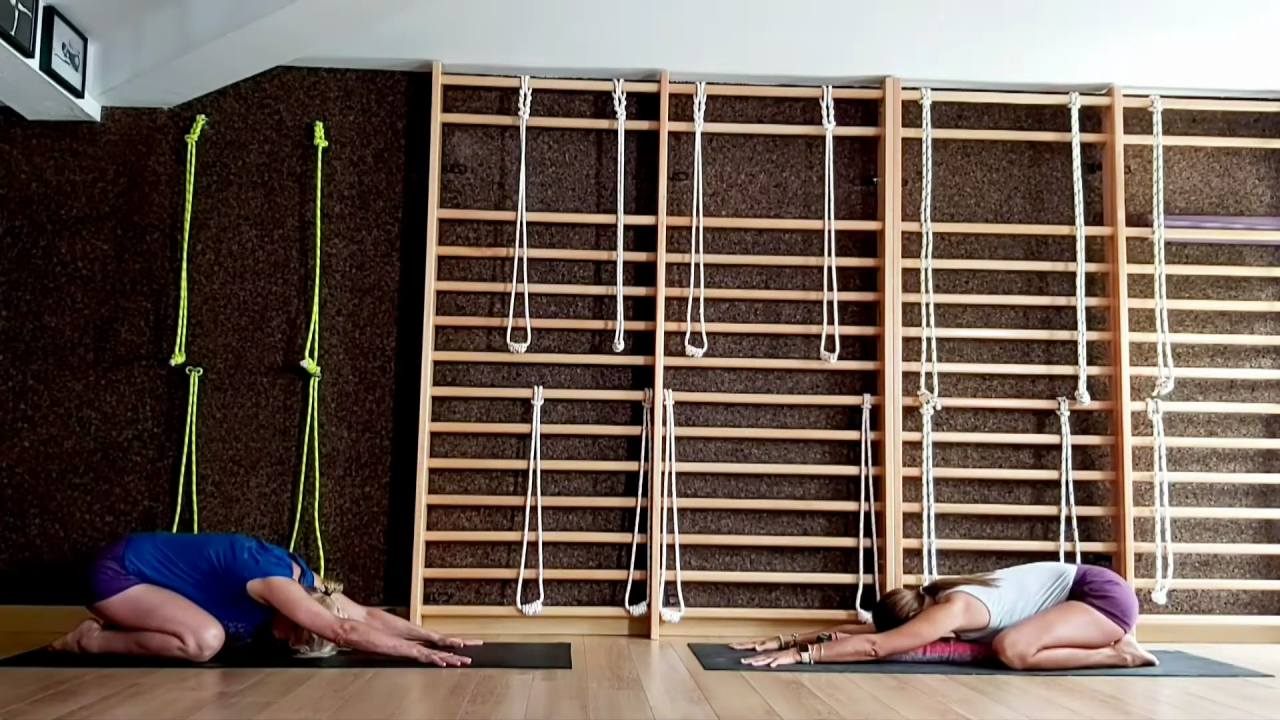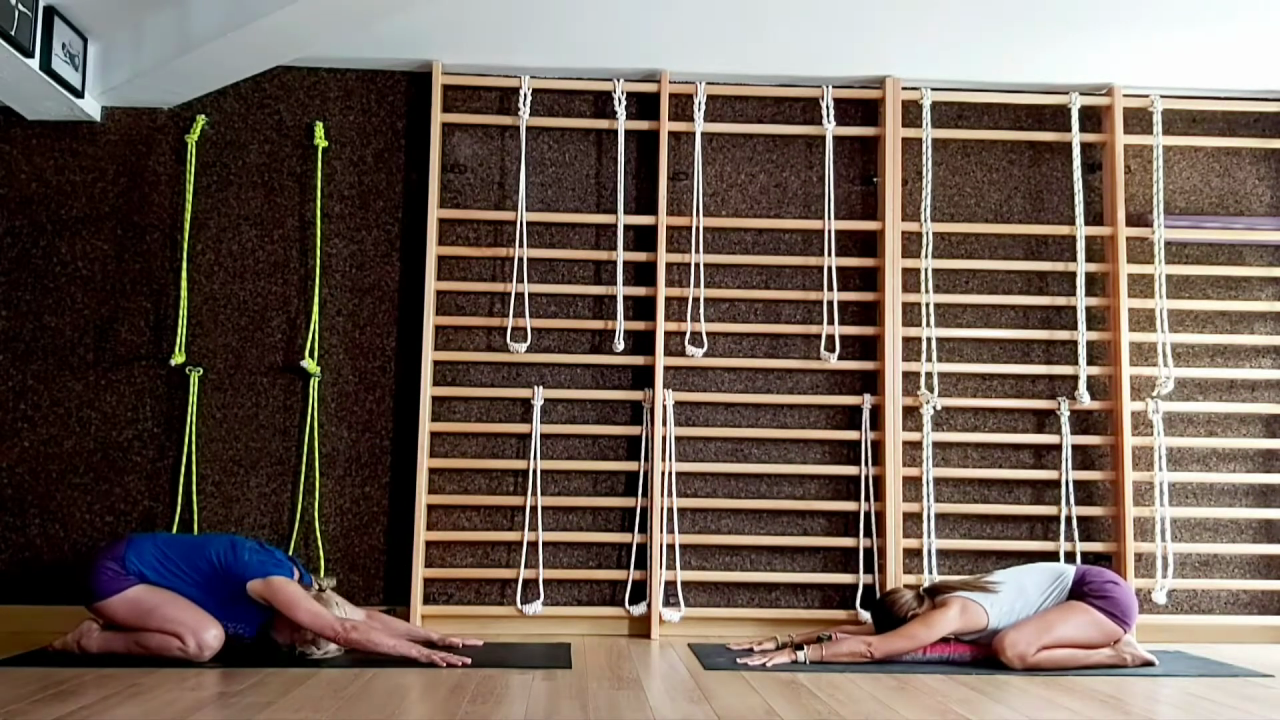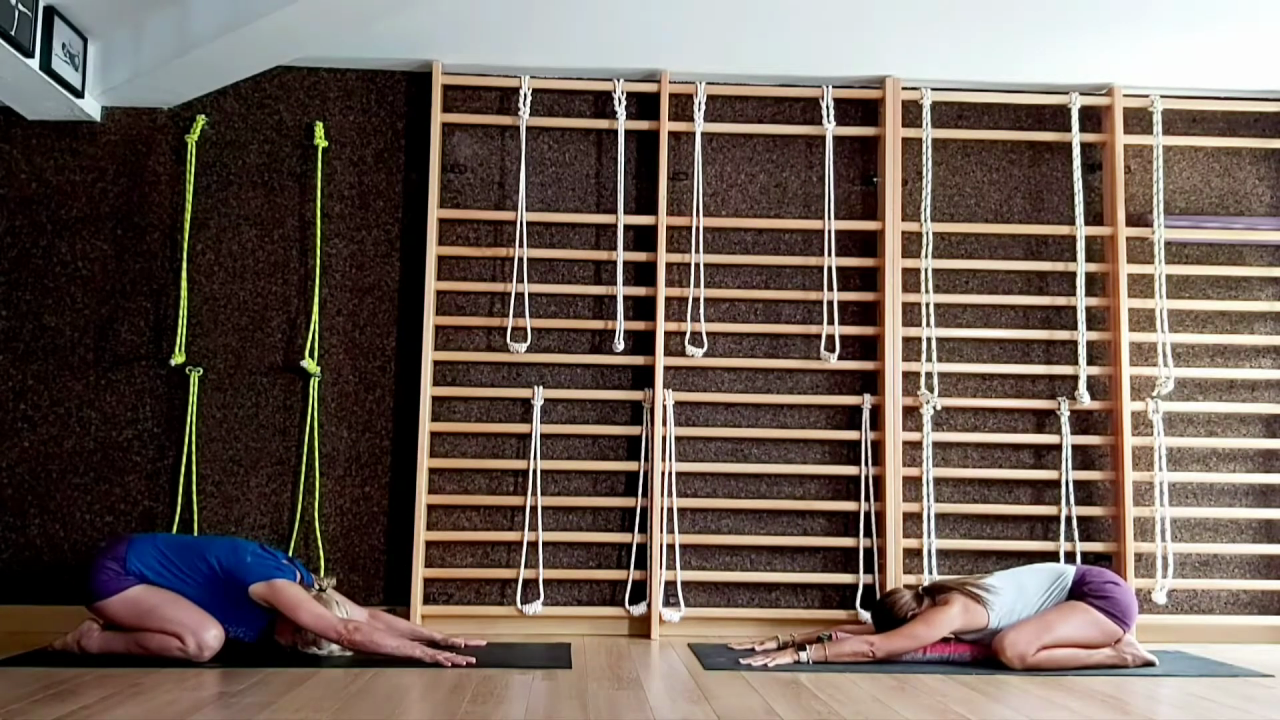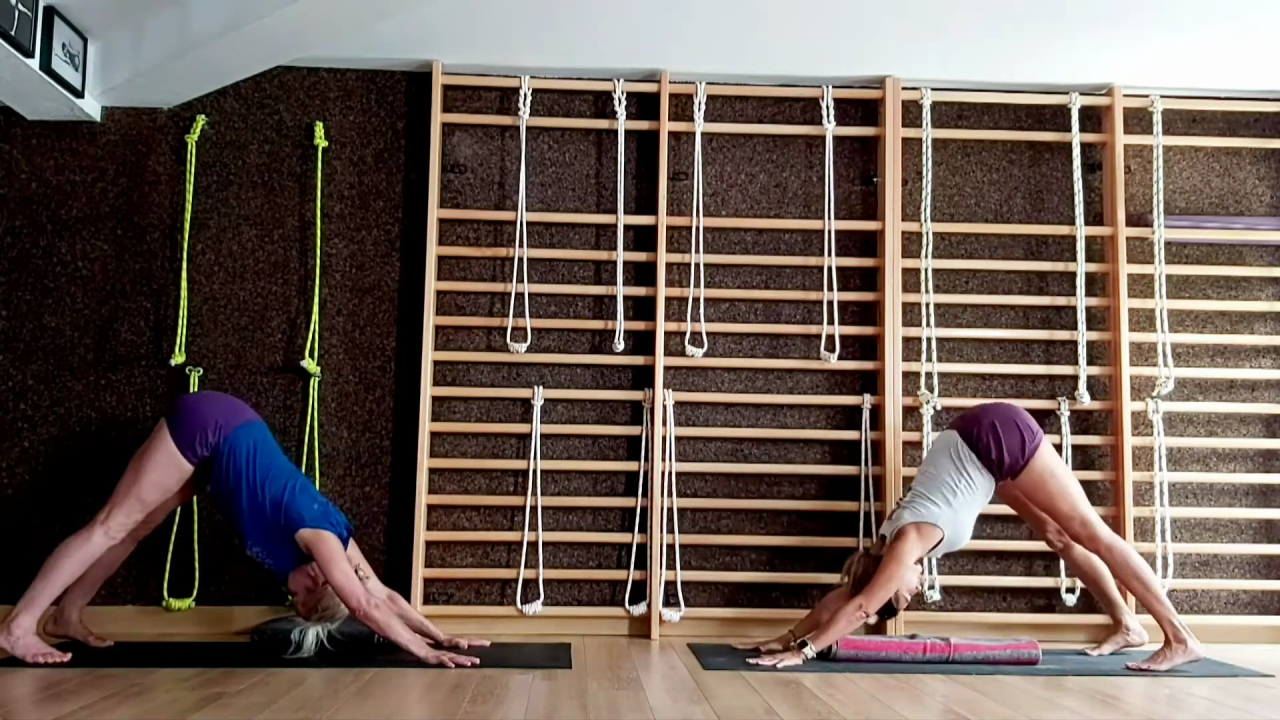
dt=0.7s
person 1, frame 1
left shoulder: (299, 576)
right shoulder: (273, 580)
left elbow: (367, 615)
right elbow: (345, 631)
left wrist: (436, 637)
right wrist: (419, 652)
left hip: (141, 564)
right hip: (117, 572)
left knee: (236, 631)
right knee: (205, 641)
left ankle: (119, 627)
right ankle: (93, 640)
person 1, frame 2
left shoulder: (297, 580)
right shoulder: (273, 582)
left elbow: (367, 616)
right elbow: (345, 631)
left wrist: (436, 637)
right wrist: (420, 653)
left hip: (139, 564)
right hip: (116, 573)
left knee: (230, 631)
right knee: (205, 641)
left ankle: (117, 627)
right ankle: (92, 640)
person 1, frame 3
left shoulder: (299, 580)
right shoulder: (274, 584)
left elbow: (367, 615)
right elbow: (348, 632)
left wrist: (440, 636)
right wrist: (424, 652)
left hip: (140, 562)
right hip: (116, 572)
left knee: (218, 630)
right knee: (204, 640)
left ankle: (117, 626)
right ankle: (92, 640)
person 1, frame 4
left shoulder: (336, 540)
right shoulder: (321, 537)
left elbow: (383, 596)
right elbow: (367, 607)
left wrist: (443, 637)
right wrist: (425, 652)
left hip: (220, 430)
right hip: (209, 424)
left knee: (136, 528)
right knee: (114, 524)
left ankle: (65, 617)
person 2, frame 1
left shoulder: (952, 610)
right shoulder: (932, 601)
left elbow: (874, 646)
right elbow: (858, 629)
left wrist: (801, 653)
right wrist: (787, 640)
left hip: (1104, 593)
right hip: (1084, 587)
left knee: (1012, 650)
left ankle: (1119, 654)
right ankle: (1110, 642)
person 2, frame 2
left shoulder: (949, 614)
right shoulder: (934, 602)
left elbow: (870, 649)
right elbow: (855, 630)
left wrist: (797, 653)
right wrist: (785, 640)
left hip: (1103, 593)
right hip: (1082, 586)
left knee: (1012, 650)
right knee: (1004, 643)
left ankle: (1119, 654)
right ankle: (1110, 641)
person 2, frame 3
left shoulder: (950, 613)
right shoulder: (931, 601)
left elbow: (872, 647)
right elbow: (856, 630)
left wrist: (799, 653)
right wrist: (784, 639)
left hip: (1105, 594)
right hip: (1082, 586)
left knee: (1012, 650)
right knee: (994, 641)
left ankle: (1119, 653)
right ankle: (1107, 641)
person 2, frame 4
left shoulder: (908, 541)
right shoulder: (894, 544)
left elbow: (859, 607)
right elbow: (840, 596)
left wrist: (804, 651)
right wrist: (788, 638)
left hip: (998, 434)
right hip: (982, 438)
left knee: (1090, 532)
right knee: (1058, 535)
left ankle: (1181, 639)
right ankle: (1127, 627)
